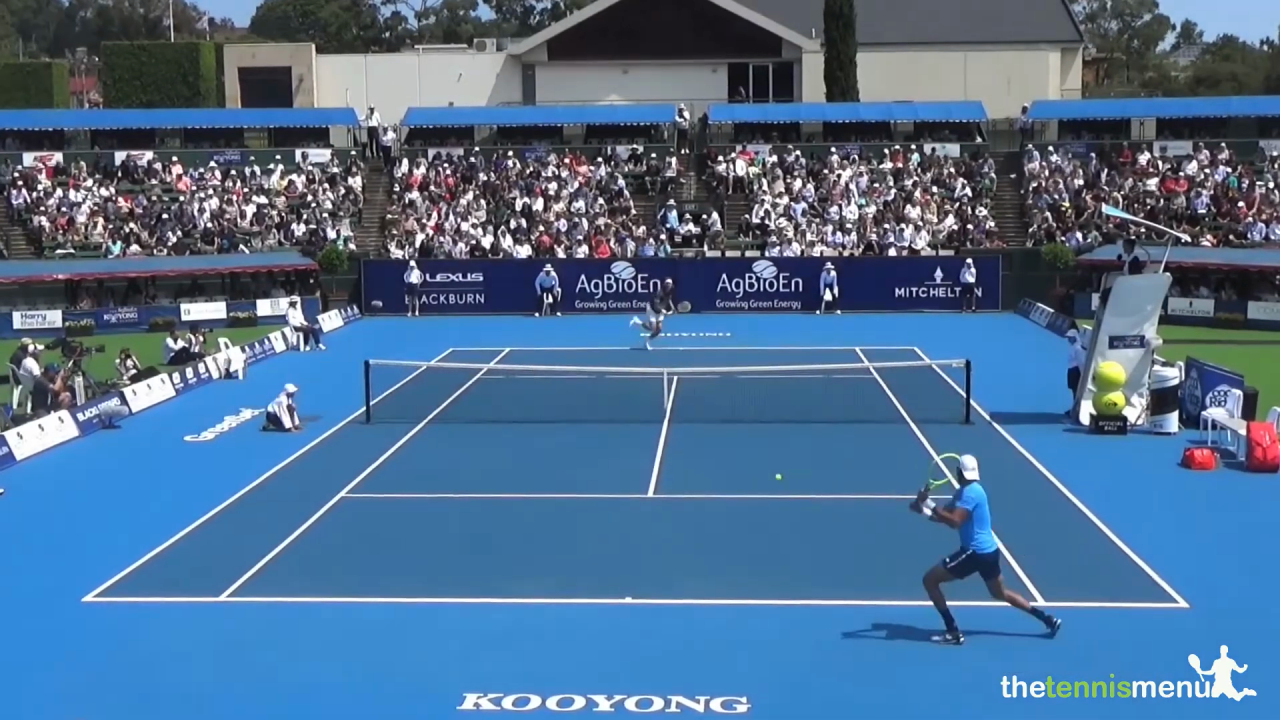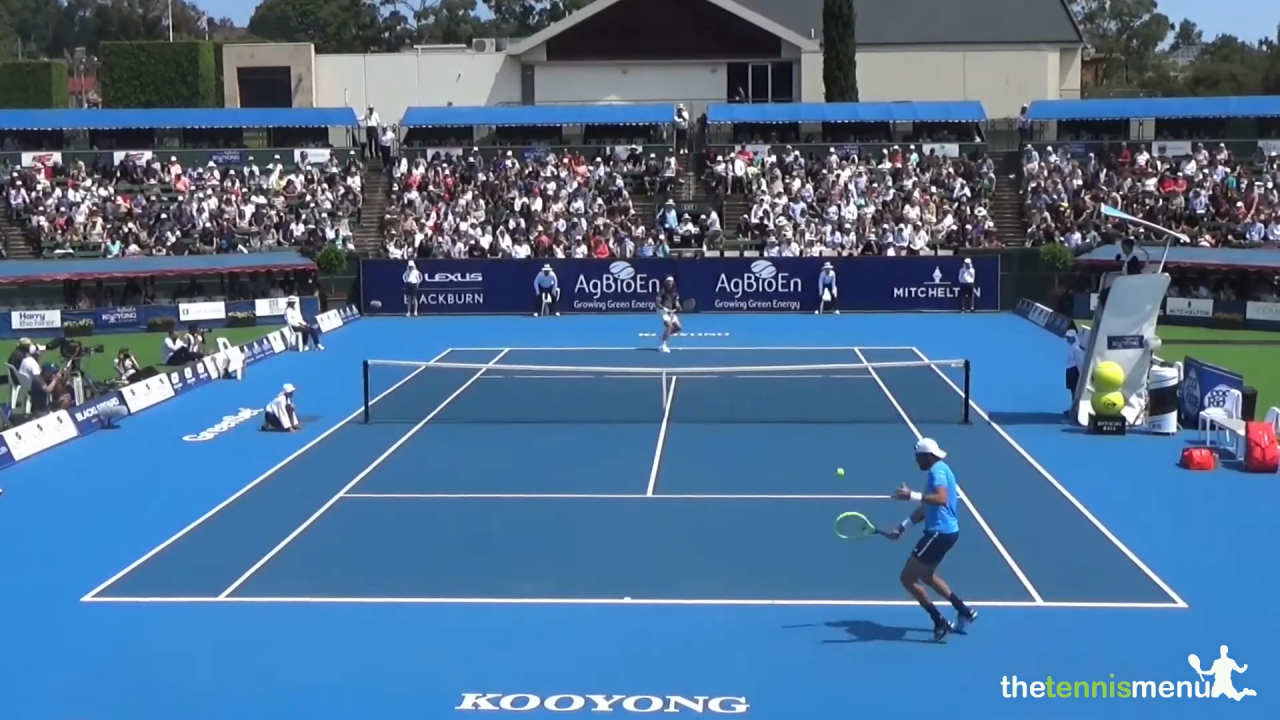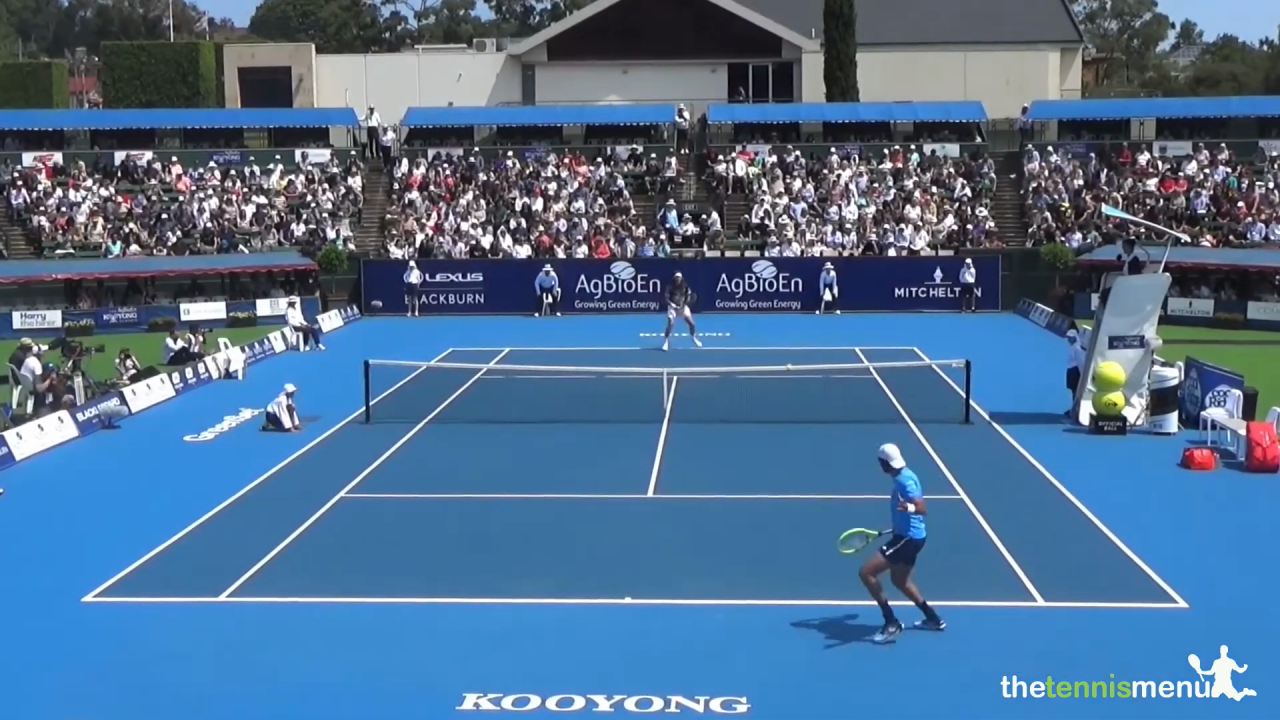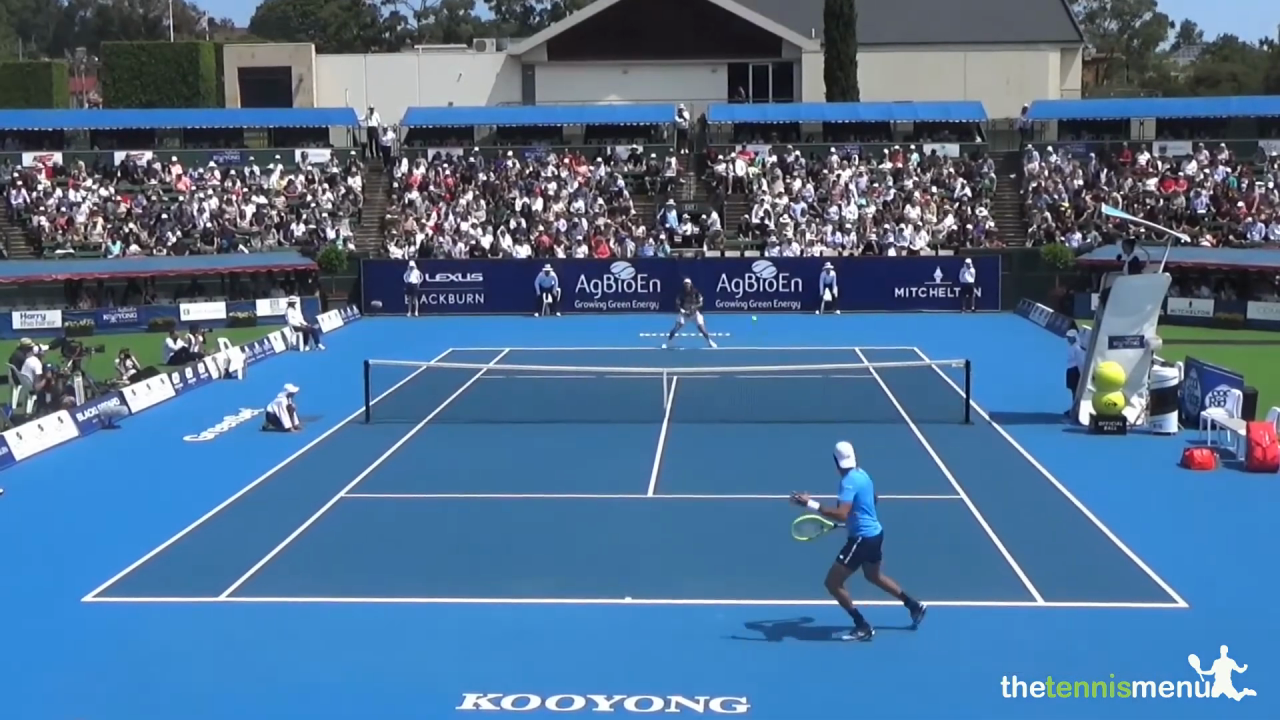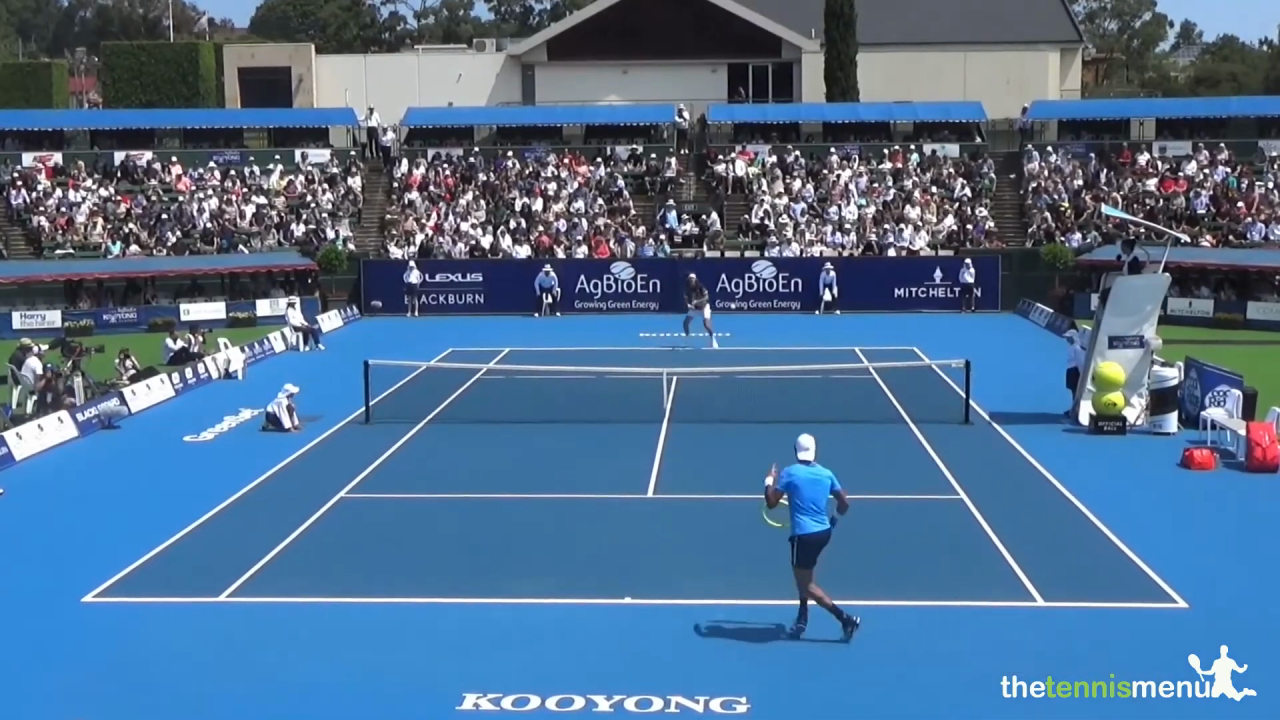
dt=0.2s
person 1, frame 1
left shoulder: (969, 492)
right shoulder: (966, 491)
left elbow: (954, 520)
right elbow: (951, 519)
left wrist: (929, 504)
right wrist: (925, 509)
left hip: (975, 552)
right hip: (989, 551)
left knee: (930, 581)
right knee: (999, 593)
left ankle: (953, 632)
right ankle: (1048, 620)
person 1, frame 2
left shoulder: (938, 471)
right shoulder: (937, 471)
left elbow: (942, 499)
right elbow: (925, 508)
left wrist: (912, 496)
right wrist: (903, 525)
left hip: (940, 533)
right hip: (947, 532)
left knee: (908, 578)
right knee: (926, 576)
left ankle: (941, 624)
right ankle: (964, 611)
person 1, frame 3
left shoulder: (905, 480)
right shoulder: (902, 477)
left elbow: (921, 509)
left wrist: (908, 508)
left hip: (909, 538)
right hip: (909, 536)
left knee: (866, 573)
right knee: (900, 580)
left ankle: (891, 622)
right ankle: (933, 619)
person 1, frame 4
left shoulder: (849, 481)
right shoulder: (860, 474)
left elbow: (841, 515)
right elbow: (873, 499)
left wrist: (811, 504)
left hip: (863, 538)
right hip: (873, 533)
left knee: (833, 583)
right knee: (874, 576)
left ankle: (862, 627)
right ankle: (915, 607)
person 1, frame 5
left shoulder: (789, 472)
right shoulder: (826, 473)
left elbow: (771, 503)
right elbow: (844, 503)
left wrist: (770, 481)
right wrist: (835, 517)
left hip: (804, 535)
right hip: (824, 531)
left knee: (806, 585)
right knee: (805, 576)
left ankle: (846, 620)
right ankle: (802, 618)
